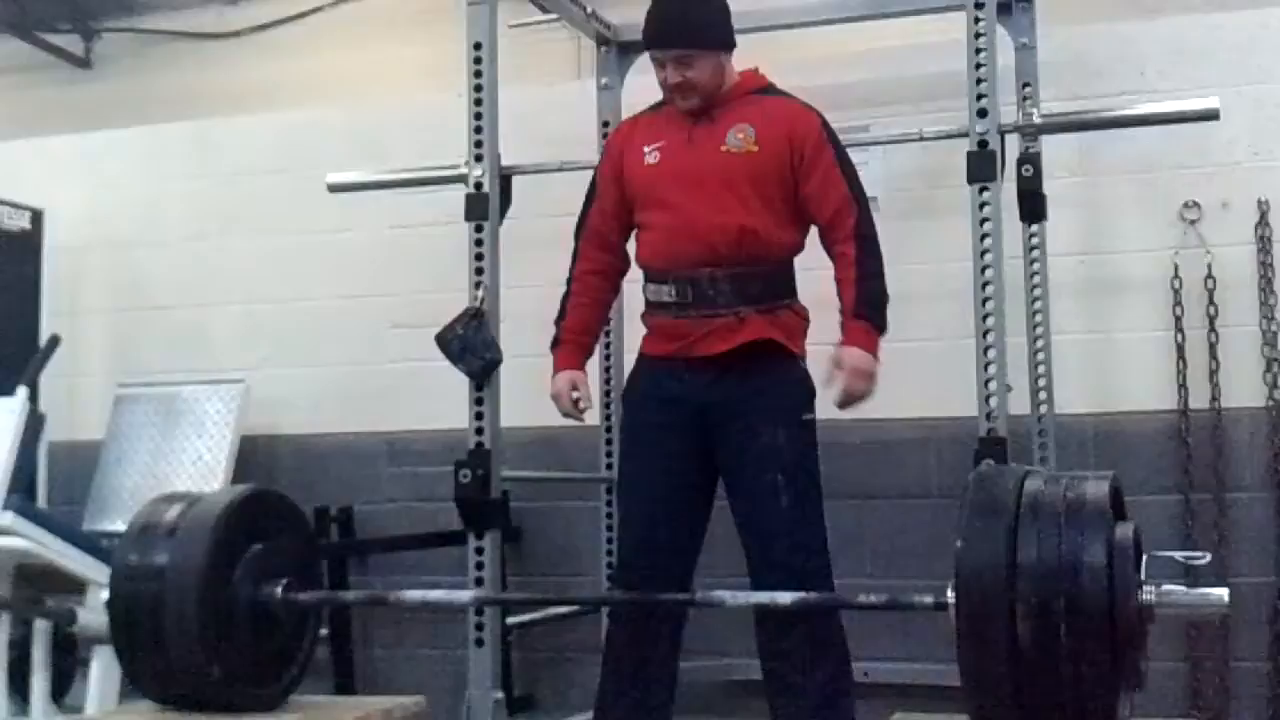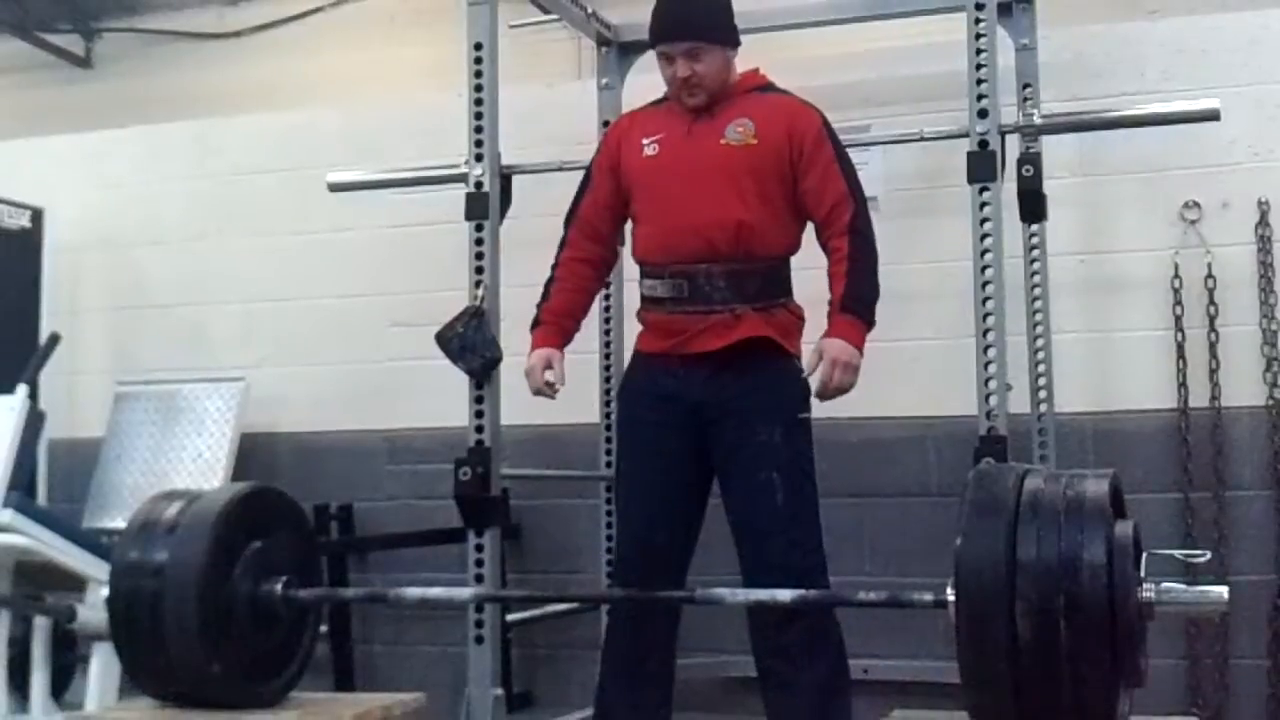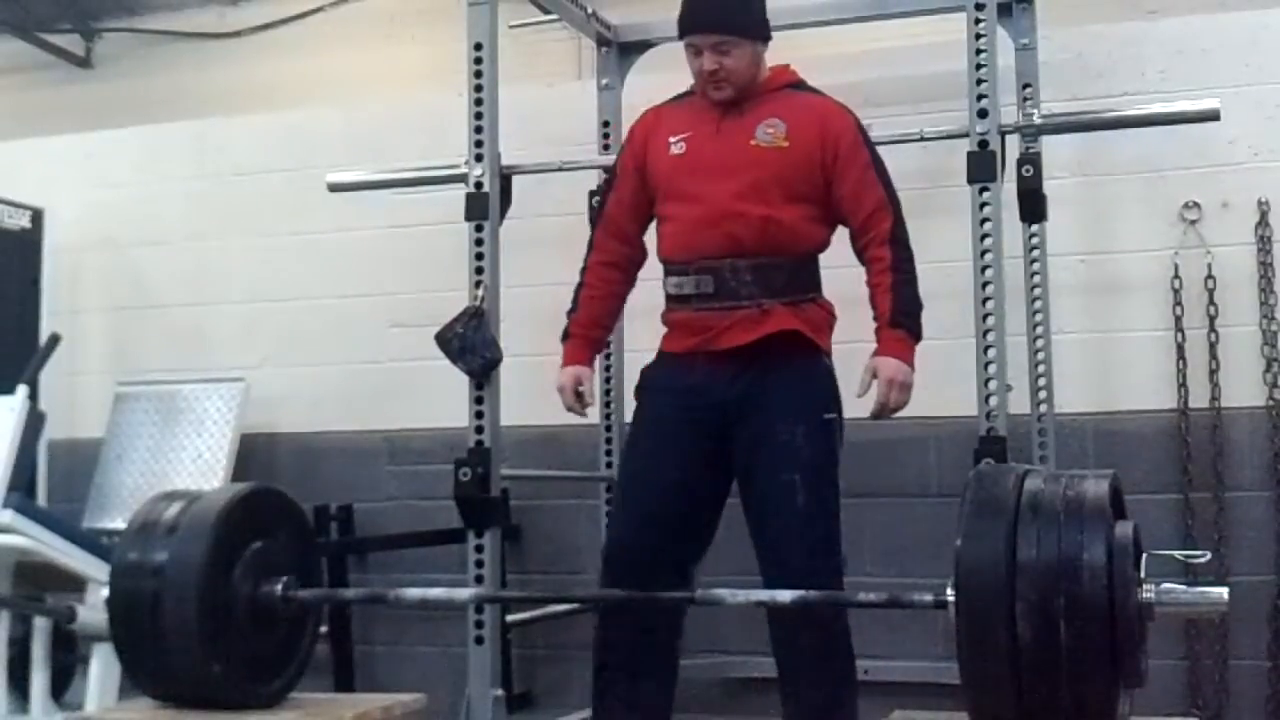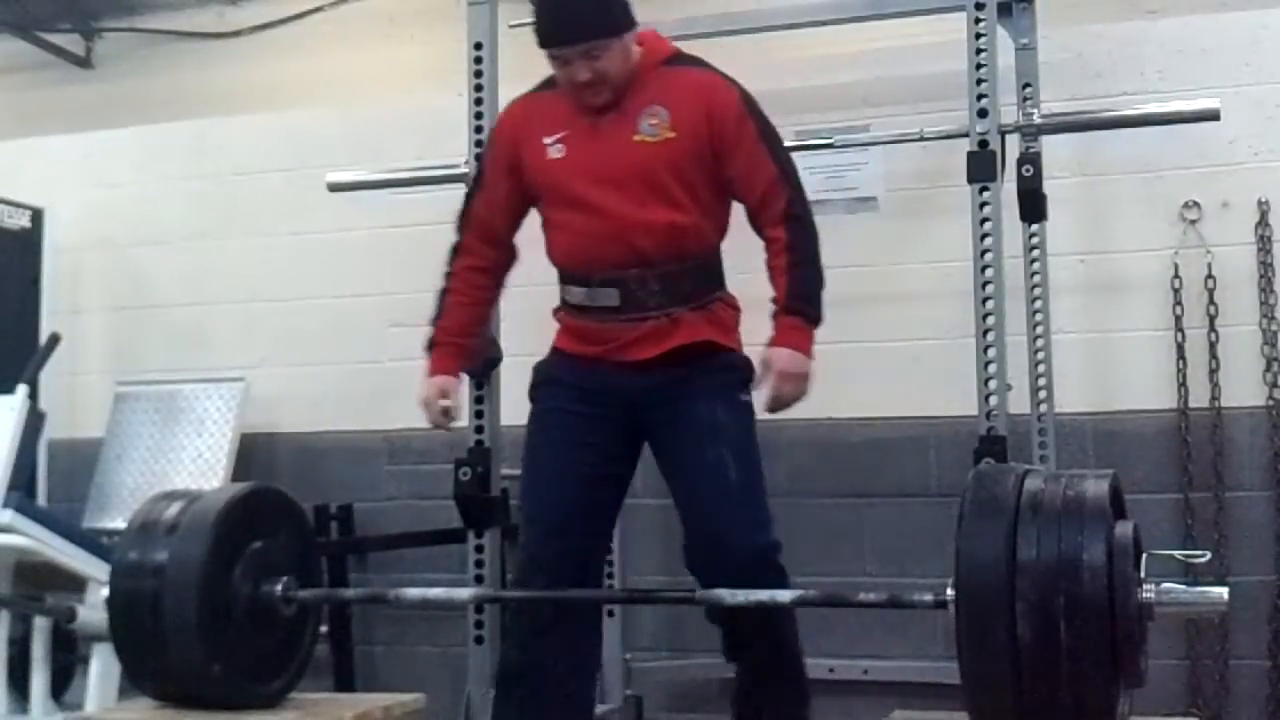
dt=0.7s
person 1, frame 1
left shoulder: (788, 122)
right shoulder: (631, 141)
left elbow: (849, 230)
right elbow: (596, 255)
left wrist: (859, 335)
right wrist: (569, 355)
left hip: (762, 375)
right hip: (663, 380)
left knee: (790, 571)
right knee: (645, 572)
person 1, frame 2
left shoulder: (788, 120)
right shoulder: (629, 135)
left elbow: (846, 227)
right elbow: (585, 244)
left wrist: (847, 327)
right wrist: (549, 334)
left hip: (757, 371)
right hip: (658, 375)
left knee: (784, 569)
right knee: (641, 568)
person 1, frame 3
left shoulder: (818, 120)
right shoulder: (655, 130)
left elbow: (880, 232)
right elbow: (613, 247)
left wrist: (896, 341)
right wrist: (580, 348)
left hip: (783, 371)
right hip: (682, 372)
left knee: (801, 574)
right knee: (634, 558)
person 1, frame 4
left shoulder: (704, 95)
right shoulder: (525, 123)
left elbow: (782, 210)
right elbow: (481, 247)
left wrist: (793, 330)
right wrist: (446, 357)
left hip: (694, 364)
right hip: (581, 373)
left knee: (739, 551)
right knee: (550, 576)
